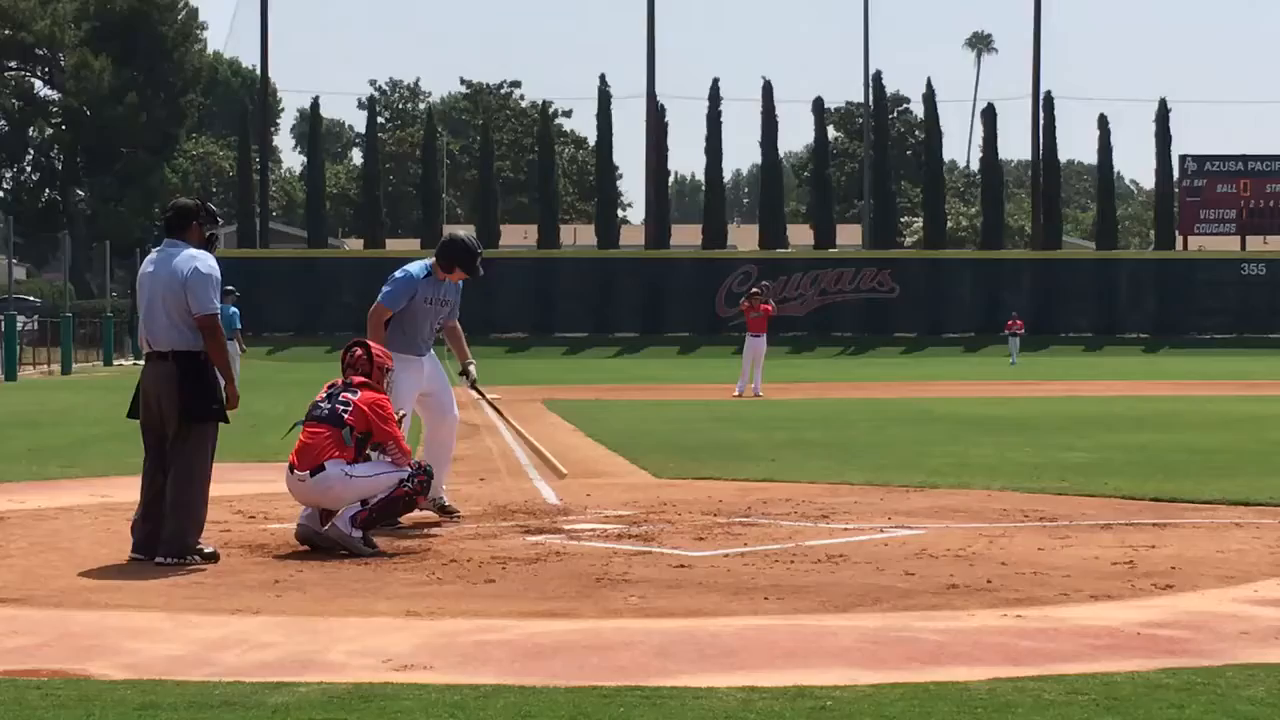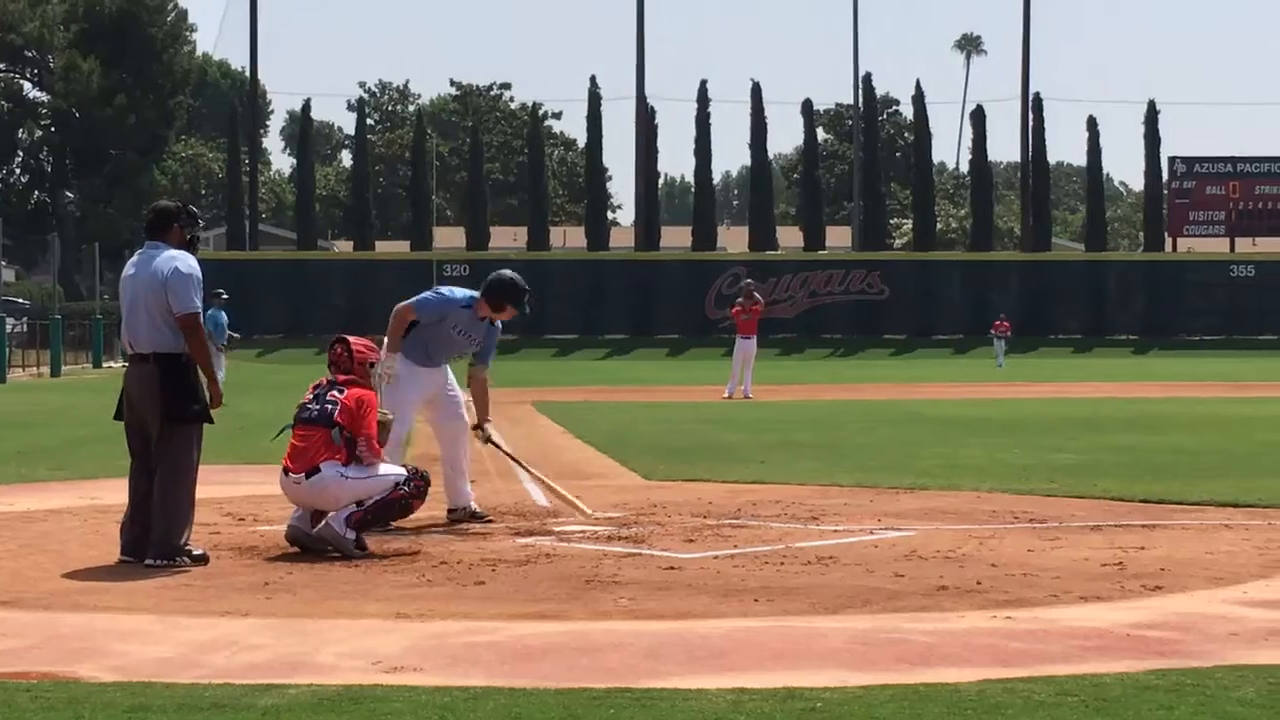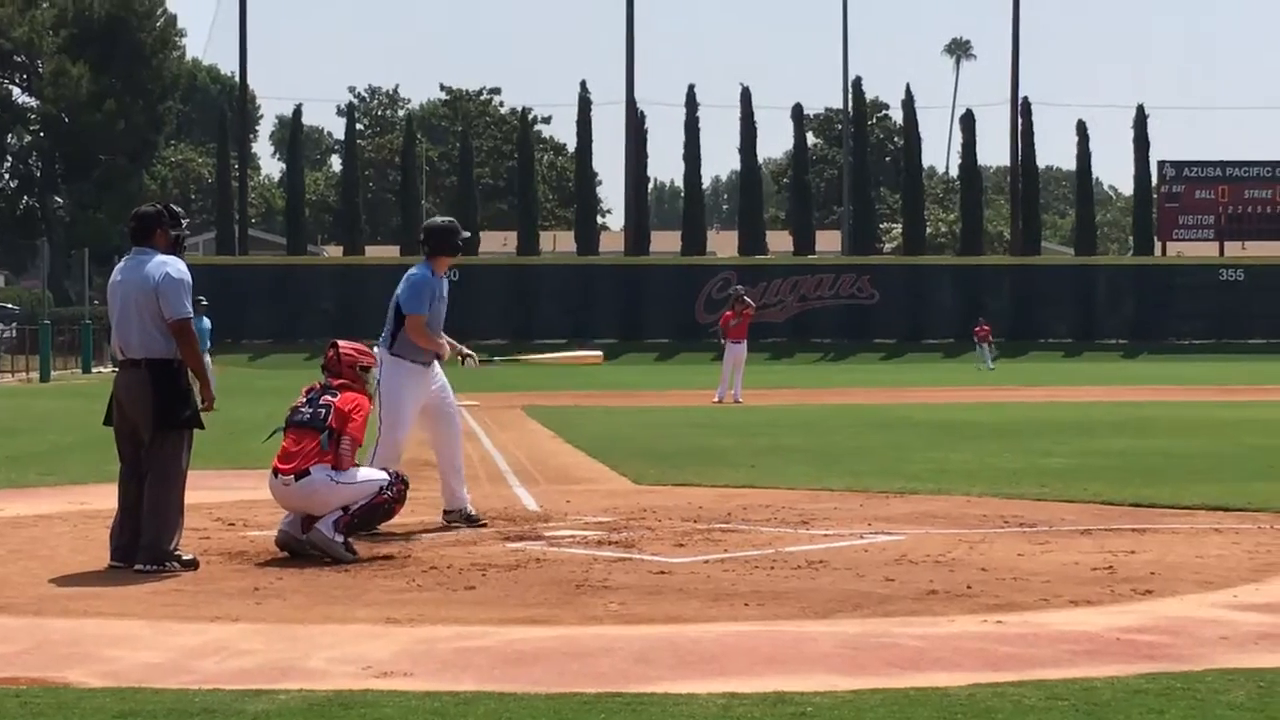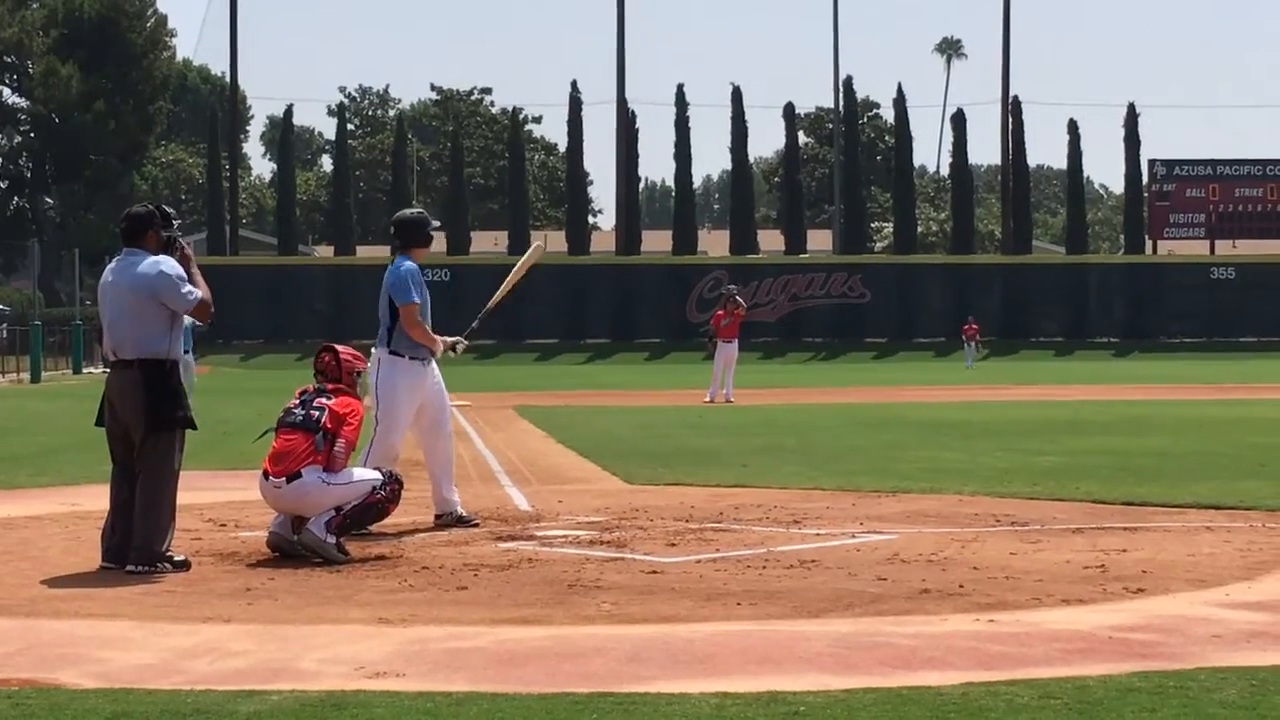
dt=0.5s
person 1, frame 1
left shoulder: (148, 264)
right shoulder: (199, 262)
left elbow: (152, 319)
right elbow: (209, 328)
right wrist: (229, 381)
left hip: (153, 370)
right hip: (188, 372)
left knee: (157, 460)
right knee: (190, 462)
left ankle: (146, 541)
right ankle: (178, 545)
person 1, frame 2
left shoulder: (131, 266)
right shoulder: (180, 263)
left elbow: (137, 320)
right elbow: (191, 327)
right wrist: (212, 380)
left hip: (137, 371)
right hip: (171, 373)
left knee: (143, 462)
right knee: (176, 463)
left ankle: (135, 543)
right ankle: (168, 548)
person 1, frame 3
left shoulder: (119, 272)
right shoulder: (170, 268)
left elbow: (124, 326)
right elbow: (182, 331)
right wrist: (205, 383)
left hip: (126, 377)
right hip: (162, 379)
left knee: (133, 467)
right knee: (166, 469)
left ankle: (125, 548)
right ankle: (157, 553)
person 1, frame 4
left shoulder: (110, 272)
right shoulder: (161, 268)
left elbow: (124, 321)
right elbow: (204, 309)
right wrist: (191, 268)
left hip: (118, 378)
right hip: (154, 380)
left knee: (124, 468)
right knee: (157, 469)
left ankle: (116, 549)
right ankle: (148, 553)
person 2, frame 1
left shoulder: (454, 285)
right shoulder: (409, 278)
left elbow: (450, 326)
right elbow: (376, 318)
left wrist: (468, 361)
left hip: (426, 359)
right hip: (395, 361)
left knee: (446, 421)
left ankle: (433, 493)
person 2, frame 2
left shoulder: (491, 328)
right shoulder: (450, 300)
left elbow: (478, 376)
right elbow: (402, 312)
left wrist: (483, 420)
right wrist: (390, 356)
left hip: (437, 371)
right hip: (403, 366)
left knee: (457, 430)
right knee: (394, 434)
left ankle: (460, 504)
person 2, frame 3
left shoulder: (440, 279)
right shoulder: (419, 279)
right elbow: (415, 330)
left wrist: (458, 348)
right wrist: (442, 348)
left hip: (428, 368)
right hip: (398, 367)
left knee: (450, 431)
right knee: (392, 439)
left ankle: (457, 506)
person 2, frame 4
left shoulder: (409, 269)
right shoulder: (405, 270)
right elbow: (412, 324)
left wrist: (444, 341)
right wrist: (436, 343)
left hip: (424, 365)
right hip: (396, 367)
left knee: (440, 435)
right knee: (387, 440)
left ankle: (448, 508)
person 3, frame 1
left shoulder: (331, 389)
right shoulder: (375, 399)
right elbow: (401, 457)
right wrist: (396, 431)
left hip: (296, 481)
right hip: (327, 481)
left knee: (360, 463)
right knee: (419, 476)
left ankle: (311, 522)
right ankle: (350, 525)
person 3, frame 2
left shoulder: (318, 388)
right shoulder: (363, 395)
right elbow: (369, 454)
left wrist: (371, 424)
right wrist: (381, 455)
left hip: (289, 482)
right hip: (321, 483)
left knee: (347, 465)
right knee: (415, 482)
left ankle: (302, 523)
right ankle: (344, 525)
person 3, frame 3
left shoulder: (310, 393)
right shoulder: (356, 400)
right elbow: (345, 458)
left hip: (278, 485)
right hip: (311, 485)
right knee: (395, 485)
left ankle: (293, 529)
right ankle: (332, 529)
person 3, frame 4
left shoulder: (302, 396)
right shoulder: (351, 404)
left elbow: (296, 446)
right elbow: (338, 459)
left hip: (269, 487)
right hip: (302, 488)
right knee: (389, 484)
left ankle: (283, 529)
right ankle: (323, 530)
